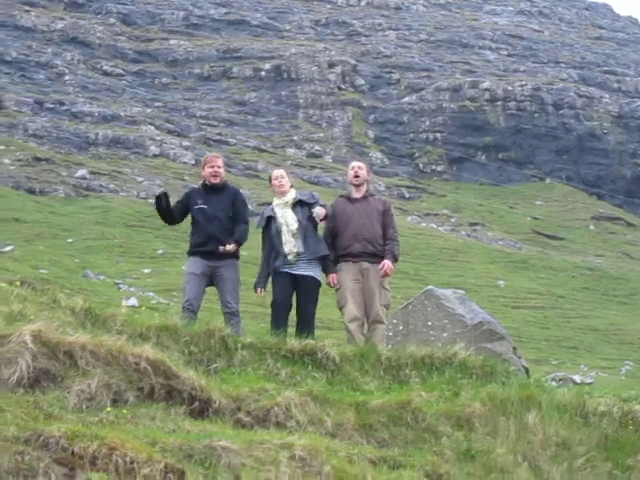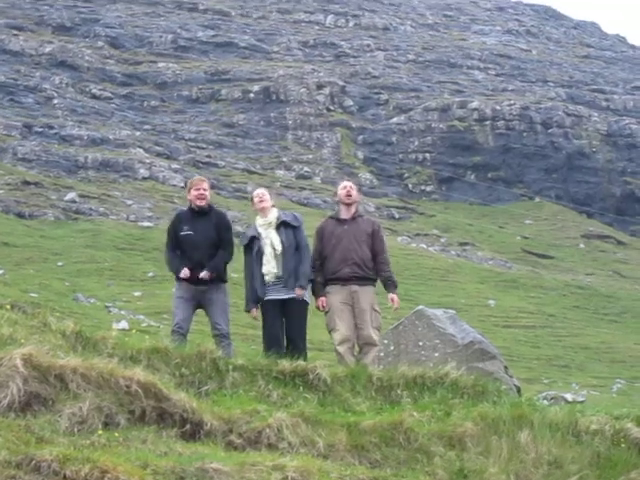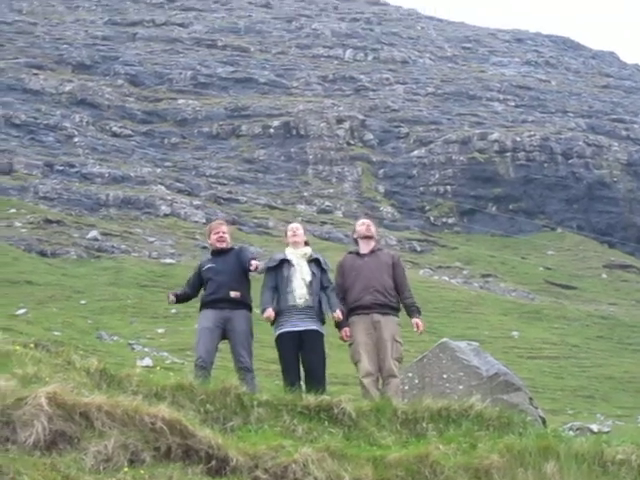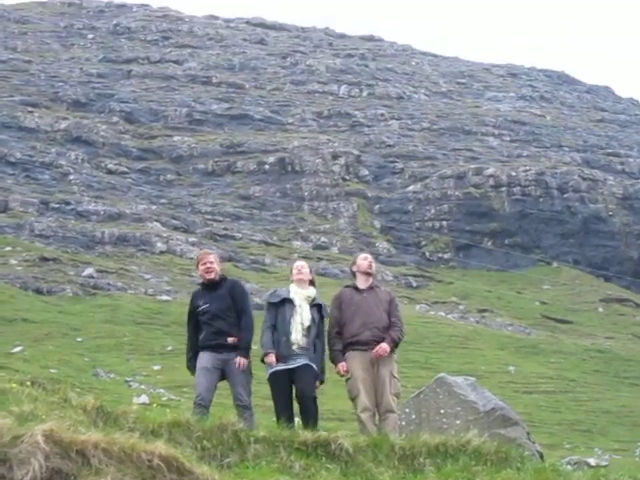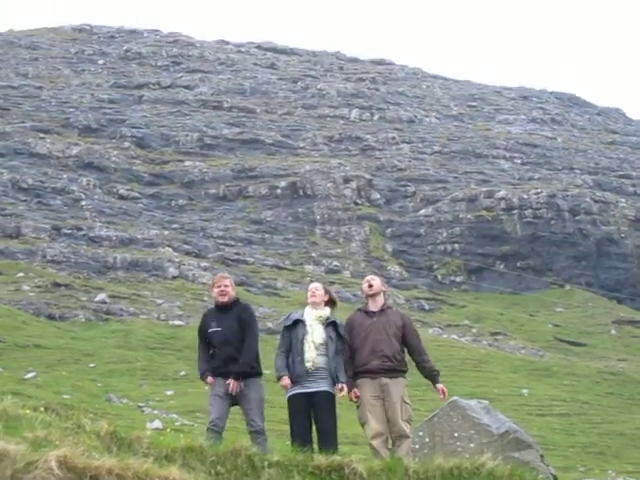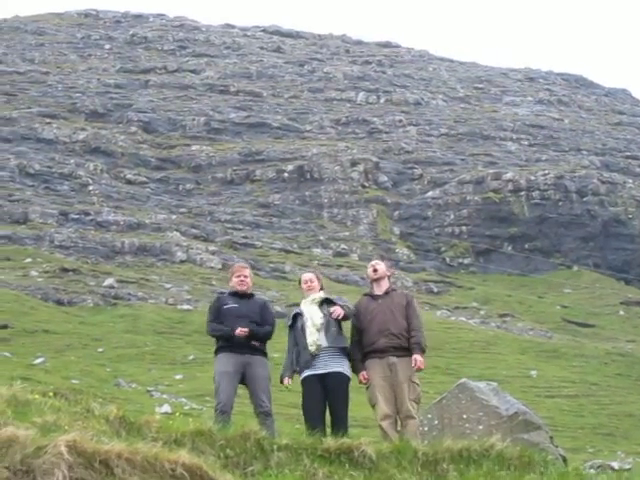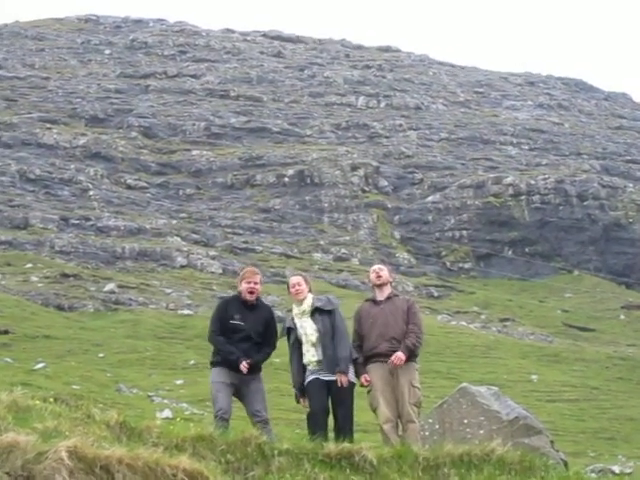
dt=0.4s
person 1, frame 1
left shoulder: (382, 204)
right shoulder: (337, 206)
left elbow: (392, 236)
right elbow: (329, 239)
left wrist: (390, 258)
right wrist: (330, 269)
left hip: (375, 265)
right hip: (347, 266)
left knee: (377, 316)
right knee: (352, 317)
person 1, frame 2
left shoulder: (371, 225)
right shoulder: (325, 227)
left elbow: (381, 260)
right elbow: (317, 262)
left wrist: (391, 288)
right wrist: (318, 292)
left hip: (364, 288)
right hip: (335, 289)
left knee: (369, 338)
right knee: (342, 339)
person 1, frame 3
left shoulder: (391, 258)
right shoulder: (346, 262)
left elbow: (404, 289)
right elbow: (339, 295)
left wrist: (415, 314)
right wrist: (341, 323)
left hip: (388, 318)
right hip: (359, 319)
left knee: (391, 369)
right knee: (367, 371)
person 1, frame 4
left shoulder: (387, 295)
right shoulder: (342, 296)
left elbow: (397, 325)
right elbow: (334, 330)
left wrist: (389, 342)
right wrist: (337, 358)
left hip: (384, 354)
right hip: (355, 354)
left knee: (388, 406)
right knee: (364, 407)
person 1, frame 5
left shoulder: (399, 317)
right shoulder: (354, 320)
left elbow: (417, 350)
right elbow: (347, 354)
left wrist: (435, 379)
right wrist: (350, 384)
left hip: (395, 380)
right hip: (366, 382)
left knee: (401, 430)
right knee: (375, 433)
person 1, frame 6
left shoulder: (405, 298)
right shoulder: (361, 305)
left elbow: (416, 327)
right elbow: (355, 339)
left wrist: (418, 351)
right wrist: (358, 367)
left hip: (403, 360)
right hip: (375, 362)
left knee: (408, 410)
right knee: (384, 413)
person 1, frame 7
left shoulder: (406, 303)
right shoulder: (363, 310)
left elbow: (416, 332)
right elbow: (357, 344)
left wrist: (405, 351)
right wrist: (360, 370)
left hip: (404, 365)
right hip: (376, 366)
left knee: (409, 415)
right knee: (385, 418)
person 2, frame 1
left shoulder: (233, 194)
right shoulder: (193, 194)
left elbow: (243, 223)
right elbow: (171, 217)
left wrist: (236, 242)
right wrist: (162, 201)
left hip: (226, 260)
right hip: (198, 258)
left knee: (231, 308)
right knee: (189, 305)
person 2, frame 2
left shoulder: (219, 217)
right shoulder: (180, 218)
left elbow: (227, 249)
right elbow: (172, 249)
left wrist: (212, 271)
right wrist: (178, 268)
left hip: (214, 284)
right hip: (186, 283)
left knee: (221, 331)
right knee: (179, 328)
person 2, frame 3
left shoulder: (239, 253)
right shoulder: (204, 264)
left elbow: (248, 259)
right elbow: (191, 289)
left wrist: (253, 262)
right wrist: (177, 296)
left hip: (238, 311)
right hip: (210, 312)
left knee: (244, 363)
right knee: (202, 361)
person 2, frame 4
left shoulder: (234, 286)
right shoulder: (197, 296)
left elbow: (247, 317)
right elbow: (193, 330)
left wrist: (244, 350)
right wrist: (192, 361)
left hip: (235, 352)
right hip: (208, 353)
left knee: (243, 402)
right knee: (201, 400)
person 2, frame 5
left shoulder: (244, 310)
right shoulder: (208, 316)
left elbow: (250, 344)
right elbow: (203, 349)
left wrist: (237, 374)
right wrist: (205, 373)
left hip: (249, 378)
right hip: (220, 379)
left knee: (256, 426)
right knee: (215, 425)
person 2, frame 6
left shoulder: (260, 303)
right shoulder: (221, 300)
left elbow: (269, 328)
right elbow: (211, 327)
left wrist: (250, 332)
right wrist: (233, 332)
left hip: (257, 357)
right hip: (228, 355)
left knee: (264, 408)
right knee: (223, 405)
person 2, frame 7
left shoulder: (266, 311)
right shoulder: (226, 304)
left elbow: (270, 344)
right elbow: (214, 336)
left wrist: (253, 362)
right wrist: (237, 359)
left hip: (251, 373)
right hip: (223, 369)
left knee: (260, 417)
right knee: (222, 413)
person 3, frame 1
left shoulder: (307, 199)
right shoulder: (269, 214)
left elbow: (318, 213)
right elbow: (267, 250)
left wrist: (321, 210)
right wrist: (261, 281)
left hip: (309, 266)
right hip: (283, 267)
left knee: (306, 313)
right knee: (279, 303)
person 3, frame 2
left shoulder: (290, 221)
right shoulder: (252, 234)
left elbow: (304, 250)
right elbow: (250, 269)
left wrist: (302, 282)
right wrist: (251, 302)
left hip: (294, 290)
right hip: (269, 293)
left knee: (296, 337)
right knee: (272, 337)
person 3, frame 3
left shoulder: (317, 261)
right shoulder: (277, 262)
left elbow: (327, 287)
right elbow: (268, 288)
left wrist: (335, 308)
right wrist: (267, 307)
left hip: (311, 322)
right hip: (285, 322)
left knee: (315, 367)
right knee: (289, 370)
person 3, frame 4
left shoulder: (317, 304)
right shoulder: (278, 296)
left elbow: (319, 338)
right elbow: (267, 326)
left wrist: (320, 373)
right wrist: (268, 351)
left hip: (305, 360)
right hip: (280, 362)
left knee: (307, 395)
right knee: (282, 410)
person 3, frame 5
left shoulder: (333, 325)
right shoulder: (293, 320)
left elbow: (339, 354)
right elbow: (282, 350)
left wrist: (342, 380)
right wrist: (282, 373)
left hip: (323, 383)
right hip: (298, 383)
left knee: (327, 429)
right knee: (300, 432)
person 3, frame 6
left shoulder: (333, 302)
right shoulder: (298, 314)
left elbow: (348, 310)
right elbow: (293, 346)
left wrist: (342, 310)
right wrist: (287, 372)
left hip: (335, 362)
right hip: (310, 366)
left knee: (339, 411)
right knee: (312, 412)
person 3, frame 7
left shoulder: (327, 304)
right shoulder: (292, 322)
left elbow: (341, 335)
right elbow: (295, 357)
left wrist: (343, 367)
right wrist: (299, 389)
left hip: (338, 370)
right hip: (314, 373)
left knee: (343, 418)
right knee: (317, 413)
